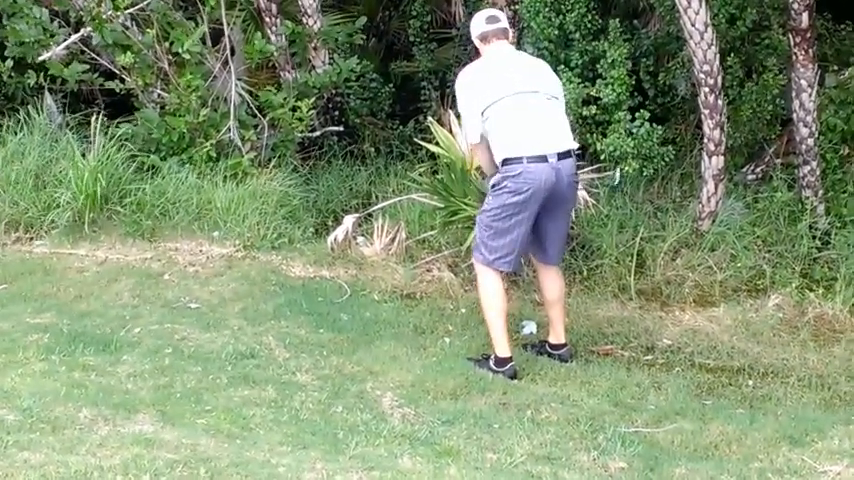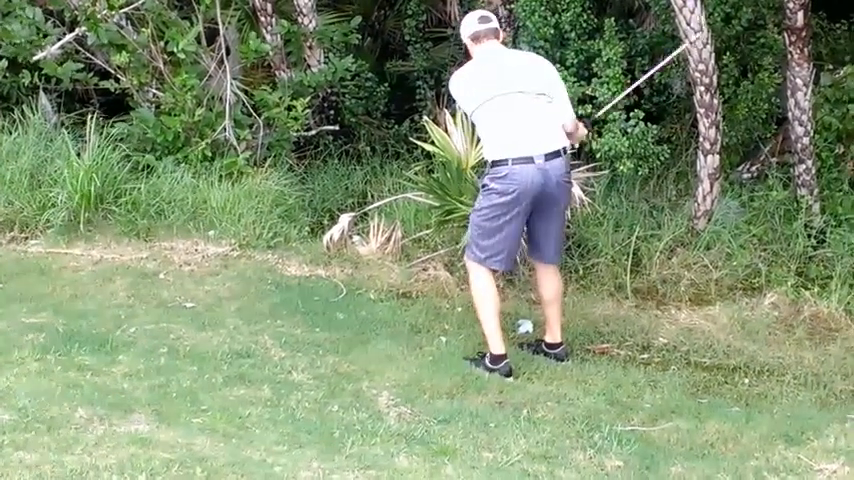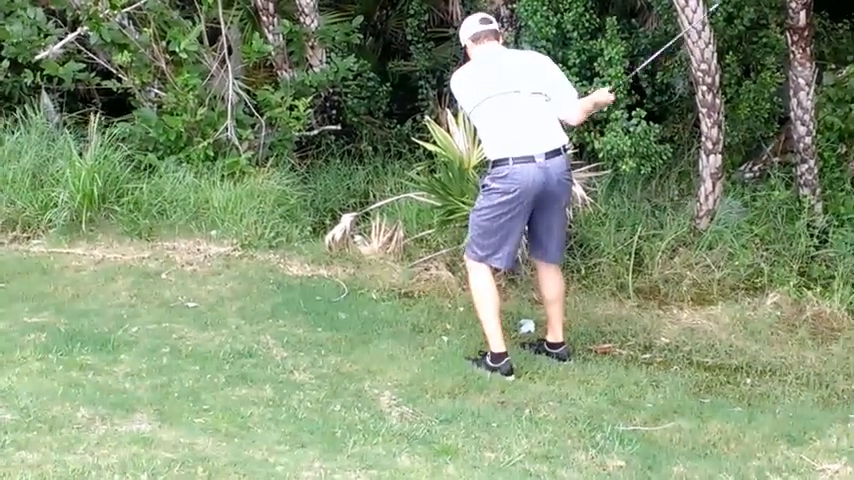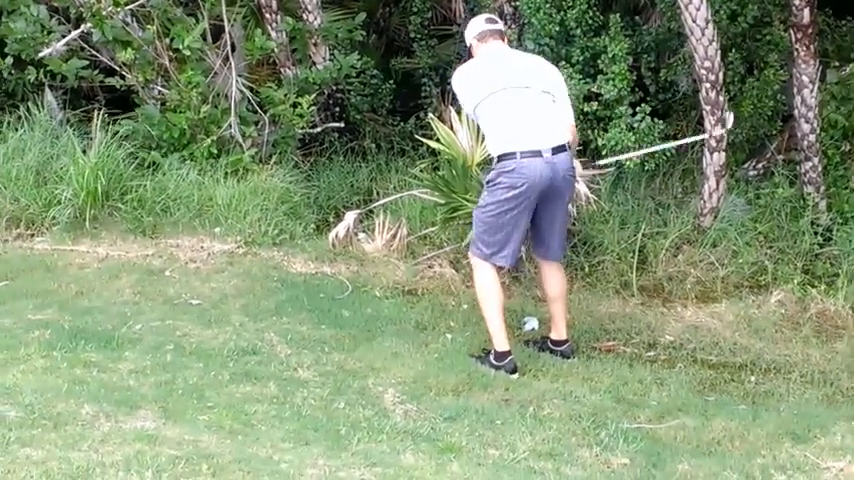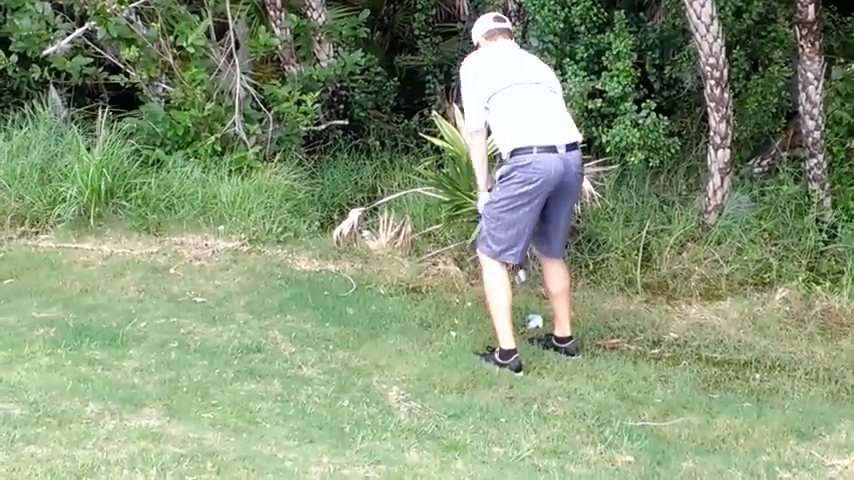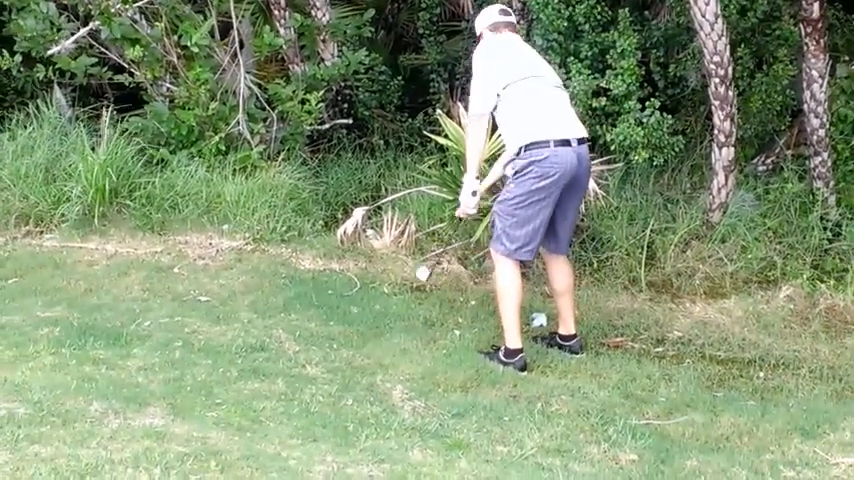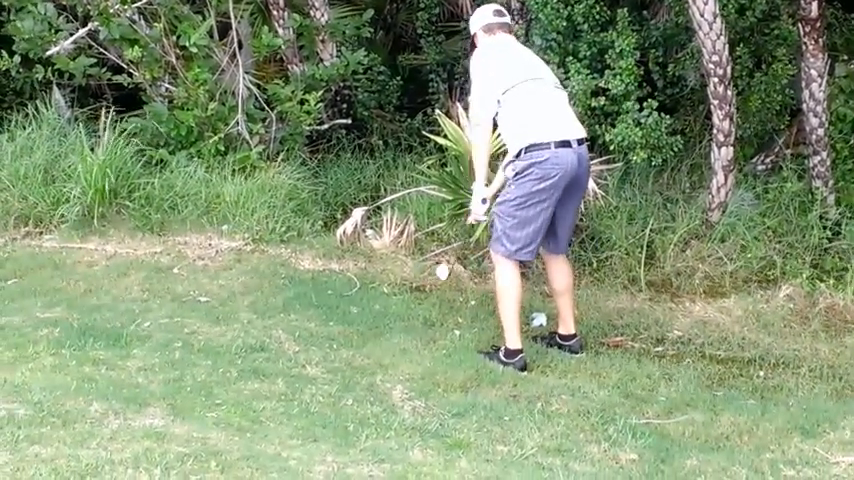
dt=0.2s
person 1, frame 1
left shoulder: (470, 76)
right shoulder: (539, 67)
left elbow: (477, 144)
left wrist: (497, 177)
left hip: (521, 170)
right hip: (565, 165)
left knee: (487, 264)
right knee: (548, 259)
left ankle: (502, 359)
right ankle: (558, 343)
person 1, frame 2
left shoulder: (461, 79)
right shoulder: (534, 61)
right elbow: (568, 124)
right wrist: (576, 131)
left hip: (510, 171)
right hip: (555, 165)
left knee: (478, 262)
right knee: (545, 259)
left ankle: (496, 356)
right ankle: (553, 342)
person 1, frame 3
left shoulder: (461, 79)
right shoulder: (534, 60)
right elbow: (573, 114)
right wrist: (595, 100)
left hip: (510, 171)
right hip: (556, 164)
left knee: (477, 261)
right knee: (547, 258)
left ankle: (498, 356)
right ankle: (556, 341)
person 1, frame 4
left shoulder: (465, 74)
right shoulder: (541, 64)
right elbow: (570, 130)
left hip: (517, 165)
right hip: (559, 161)
left knee: (482, 259)
right knee: (549, 255)
left ankle: (501, 353)
right ankle: (559, 339)
person 1, frame 5
left shoulder: (476, 61)
right shoulder: (541, 66)
left elbow: (475, 132)
left wrist: (484, 189)
right wrist: (498, 190)
left hip: (530, 161)
right hip: (570, 157)
left knee: (491, 256)
right knee: (551, 252)
left ankle: (506, 352)
right ankle: (563, 336)
person 1, frame 6
left shoulder: (489, 50)
right shoulder: (534, 58)
left elbow: (479, 119)
left wrist: (471, 180)
right wrist: (486, 184)
left hip: (543, 156)
right hip: (578, 153)
left knee: (504, 252)
right knee: (555, 249)
left ankle: (512, 351)
right ankle: (568, 335)
person 1, frame 7
left shoulder: (485, 55)
right shoulder: (531, 58)
left elbow: (481, 126)
left wrist: (479, 187)
right wrist: (495, 188)
left hip: (543, 157)
right hip: (577, 153)
left knee: (504, 254)
right knee: (554, 249)
left ankle: (512, 351)
right ankle: (567, 334)
